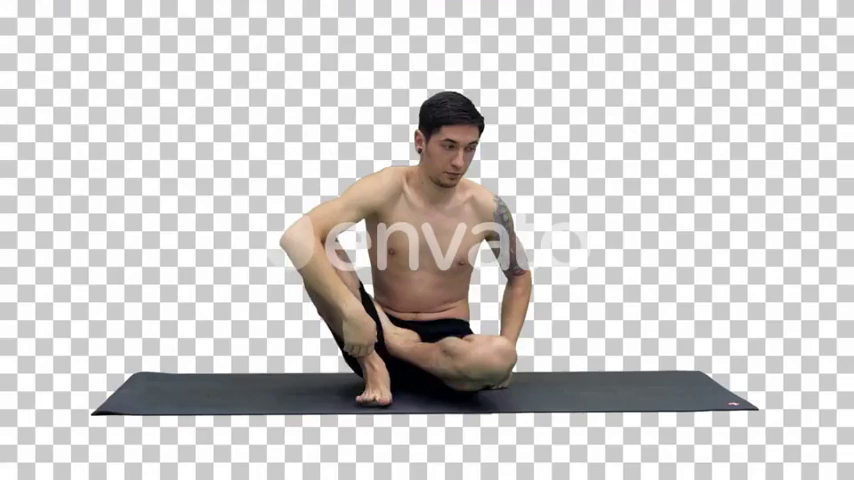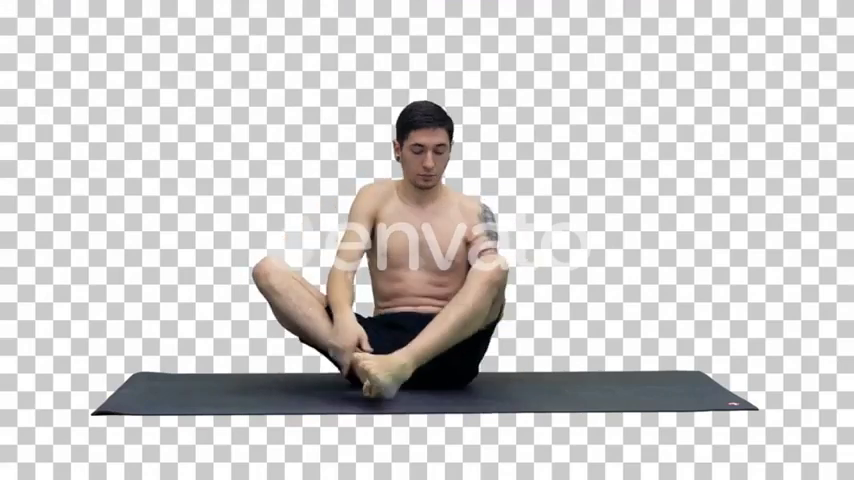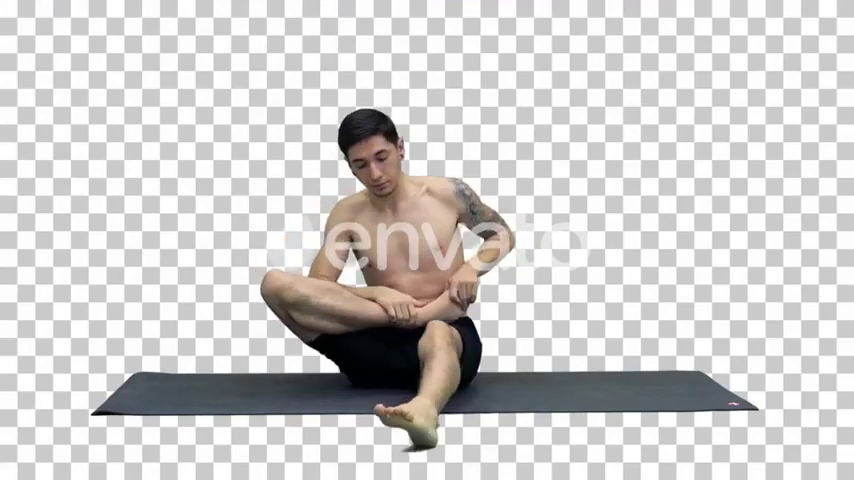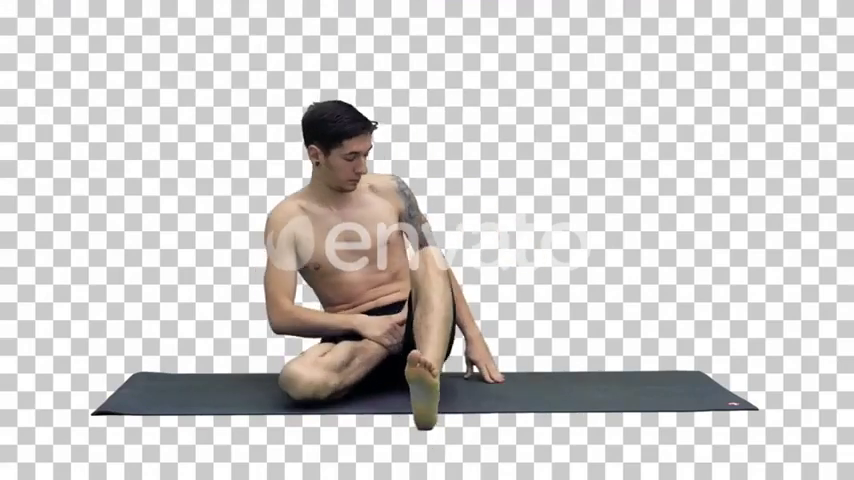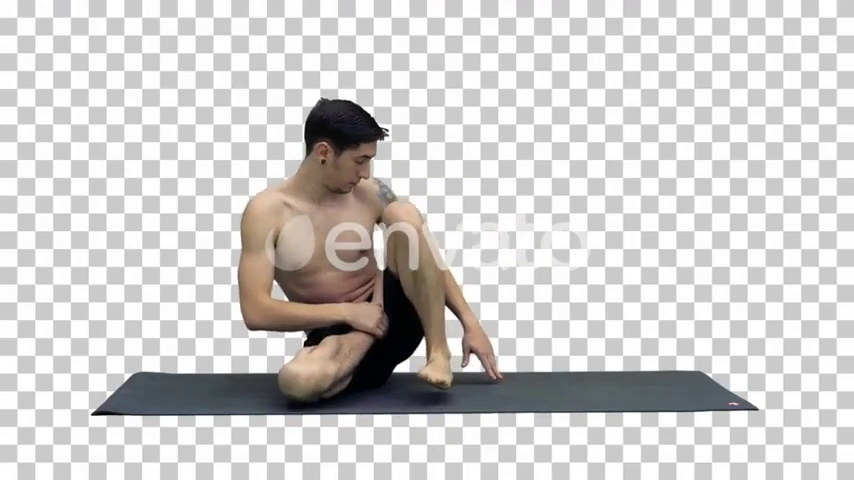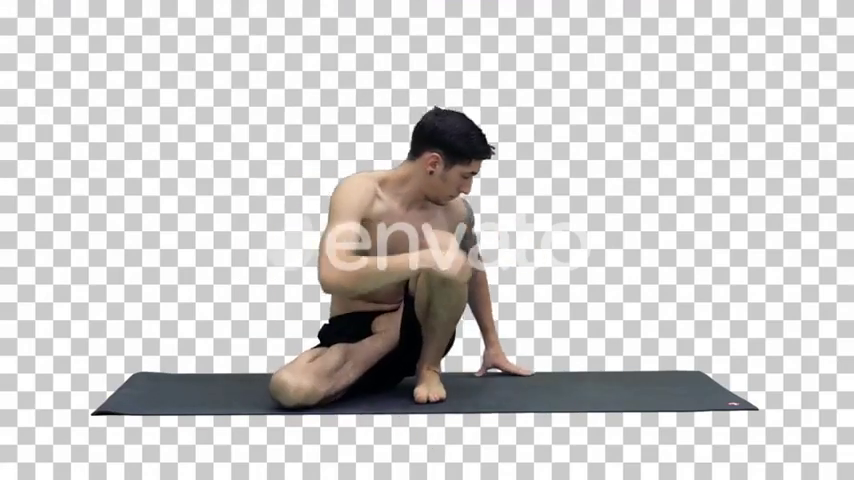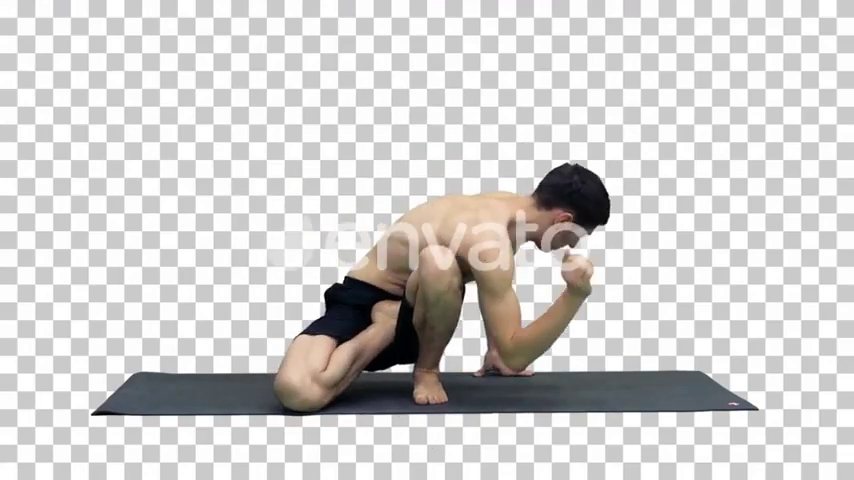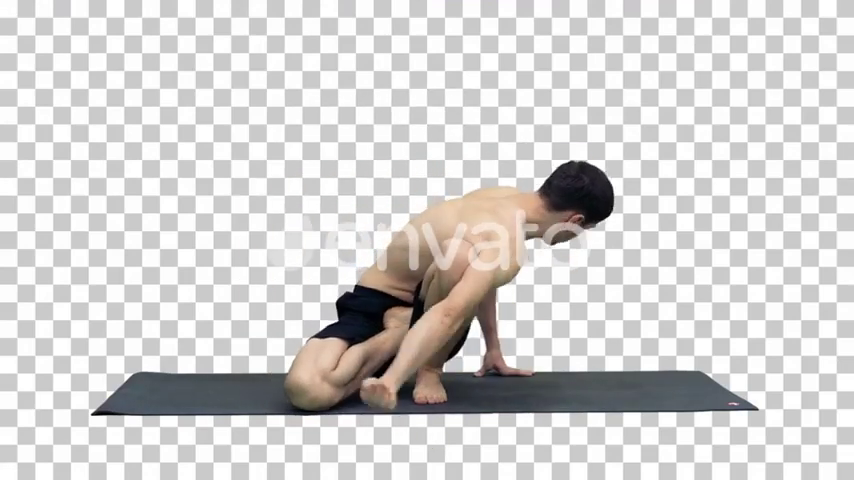
dt=0.7s
person 1, frame 1
left shoulder: (486, 207)
right shoulder: (385, 188)
left elbow: (520, 277)
right elbow: (296, 236)
left wrist: (506, 349)
right wrist: (353, 313)
left hip: (446, 342)
right hip: (380, 334)
left knee: (496, 357)
right knee: (308, 246)
left ankle: (398, 346)
right ankle: (374, 364)
person 1, frame 2
left shoulder: (474, 213)
right shoulder: (375, 198)
left elbow: (487, 301)
right elbow: (342, 269)
left wrist: (491, 266)
right wrist: (343, 318)
left hip: (448, 352)
right hip: (381, 336)
left knee: (495, 267)
right knee: (268, 270)
left ankle: (399, 362)
right ankle: (359, 361)
person 1, frame 3
left shoulder: (447, 192)
right shoulder: (347, 214)
left elbow: (504, 236)
right elbow: (316, 289)
left wrist: (473, 266)
right wrist: (379, 291)
left hip: (450, 337)
right hip: (382, 346)
left knee: (438, 335)
right knee: (277, 285)
person 1, frame 4
left shoulder: (389, 191)
right shoulder: (287, 219)
left elbow: (436, 261)
right elbow: (280, 316)
left wrist: (473, 337)
right wrist: (358, 322)
left hip: (415, 317)
right hip: (355, 335)
left knee: (430, 265)
right knee: (296, 379)
left ankle: (426, 377)
right ankle: (402, 344)
person 1, frame 5
left shoulder: (370, 193)
right shoulder: (266, 212)
left elbow: (430, 258)
right elbow: (255, 312)
left wrist: (470, 324)
right wrist: (348, 312)
left hip: (398, 319)
right hip: (337, 334)
left knee: (403, 215)
right knee: (296, 380)
left ankle: (438, 350)
person 1, frame 6
left shoulder: (455, 210)
right shoulder: (360, 193)
left elbow: (473, 271)
right elbow: (333, 277)
left wrist: (493, 346)
right wrist: (424, 259)
left hip: (422, 333)
right hip: (354, 336)
left knee: (442, 244)
right knee: (287, 388)
left ankle: (428, 367)
person 1, frame 7
left shoulder: (512, 209)
right shoulder: (489, 239)
left elbow: (492, 289)
right elbow: (515, 356)
left wrist: (494, 350)
right wrist: (575, 295)
left hip: (413, 309)
right hip: (363, 303)
right knee: (297, 391)
left ankle: (427, 370)
person 1, frame 8
left shoulder: (505, 200)
right shoulder: (506, 244)
right elbow: (448, 314)
left wrist: (493, 348)
right wrist: (392, 381)
left hip: (419, 308)
right hip: (374, 310)
left ankle: (429, 367)
